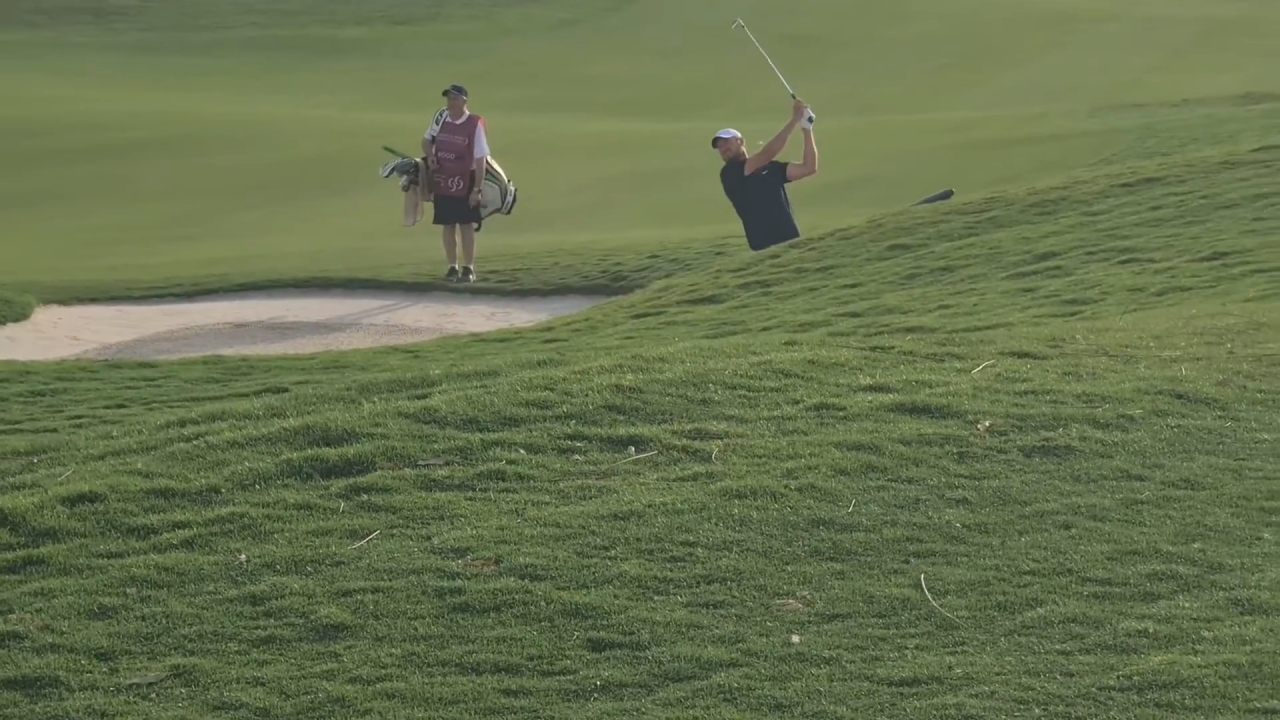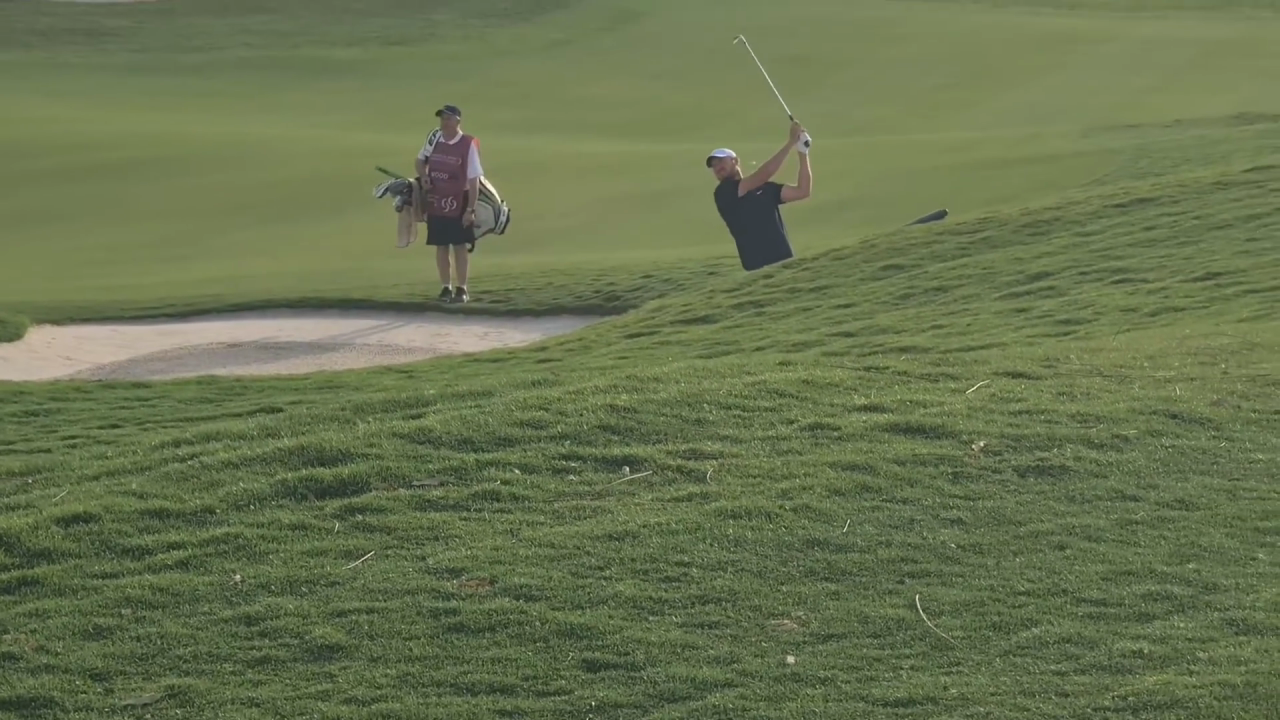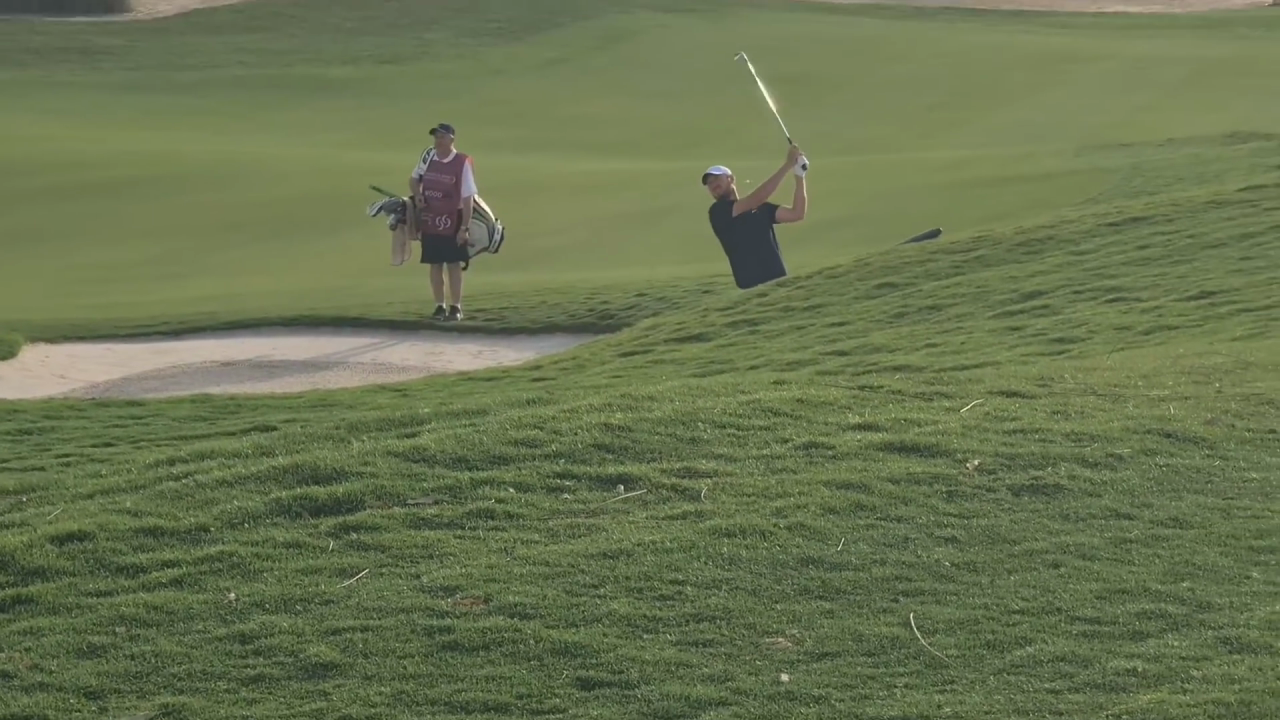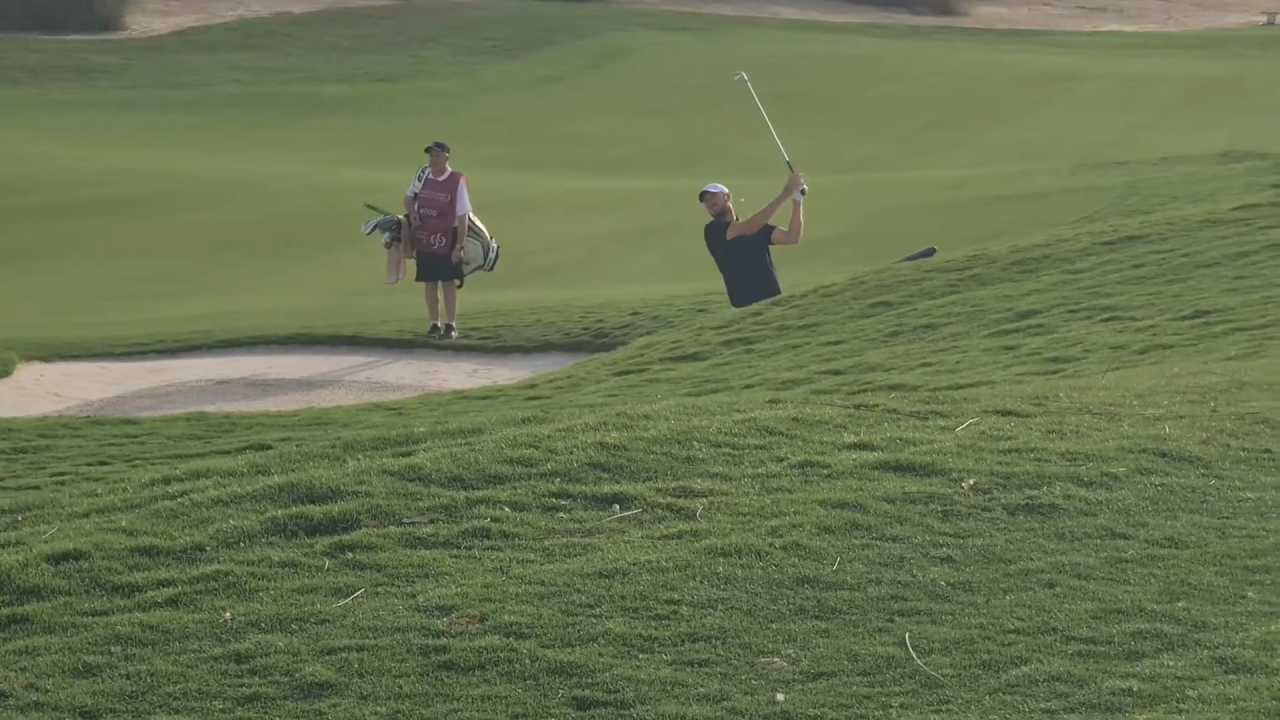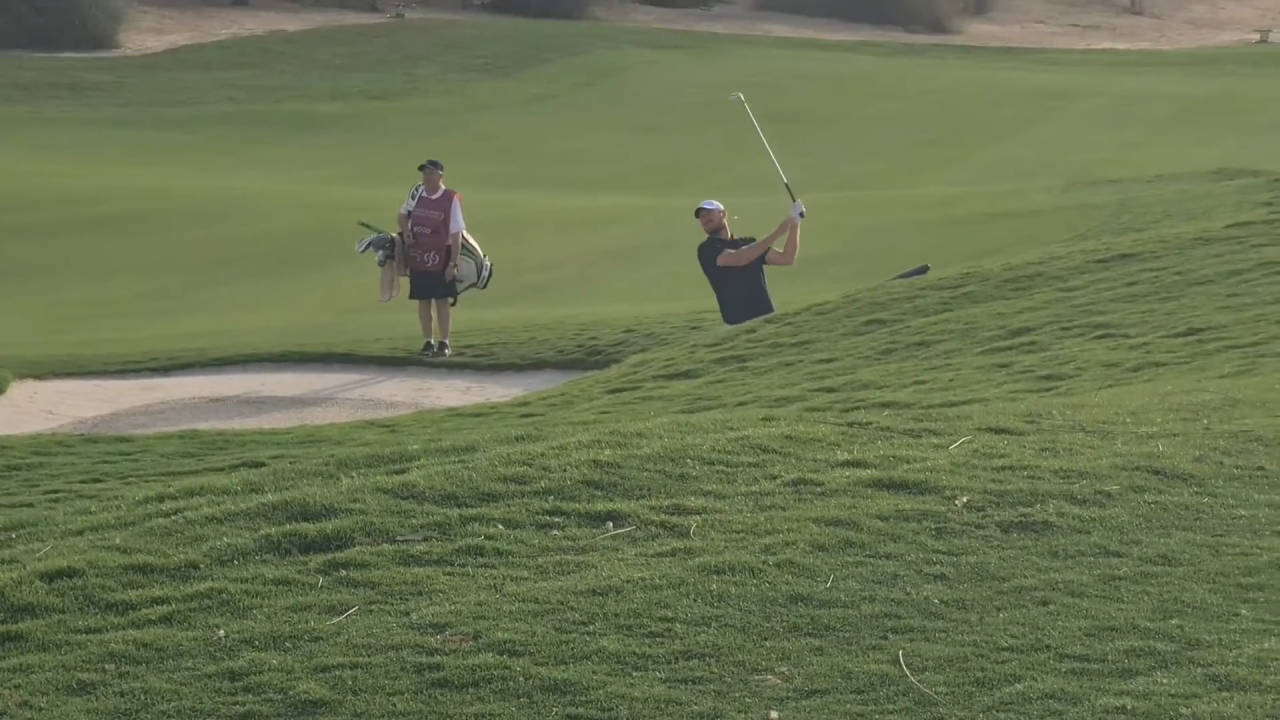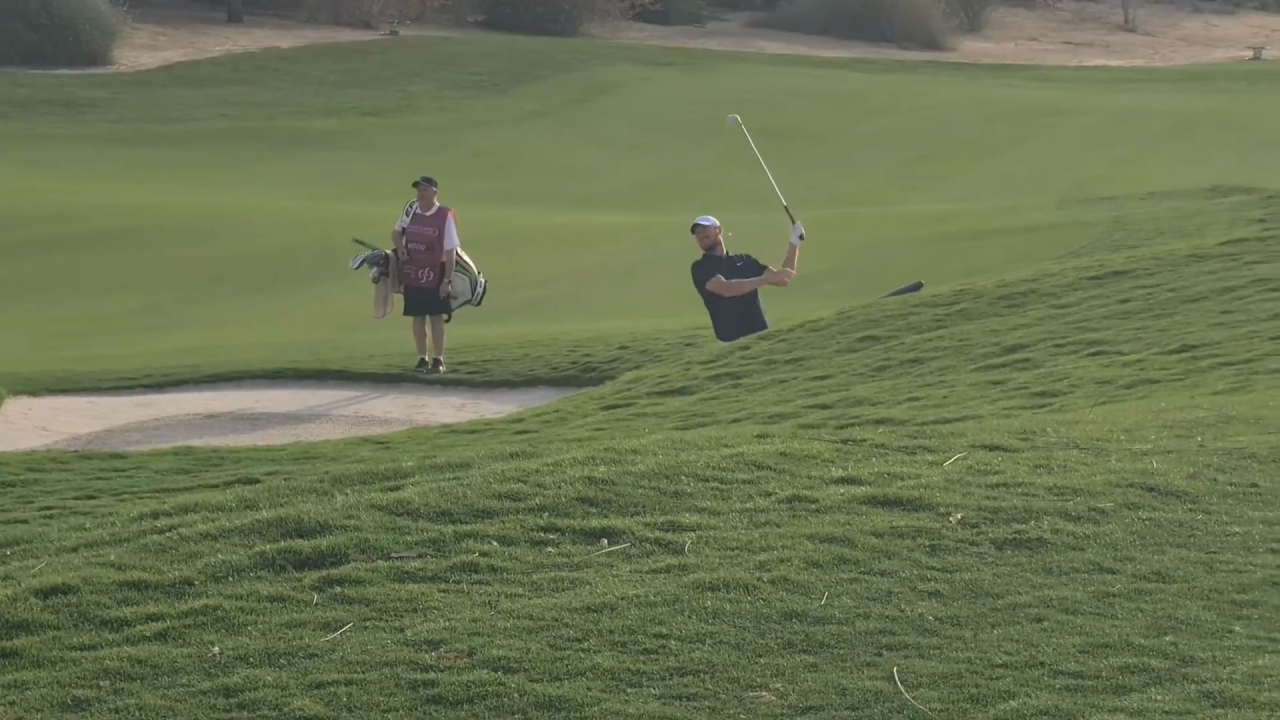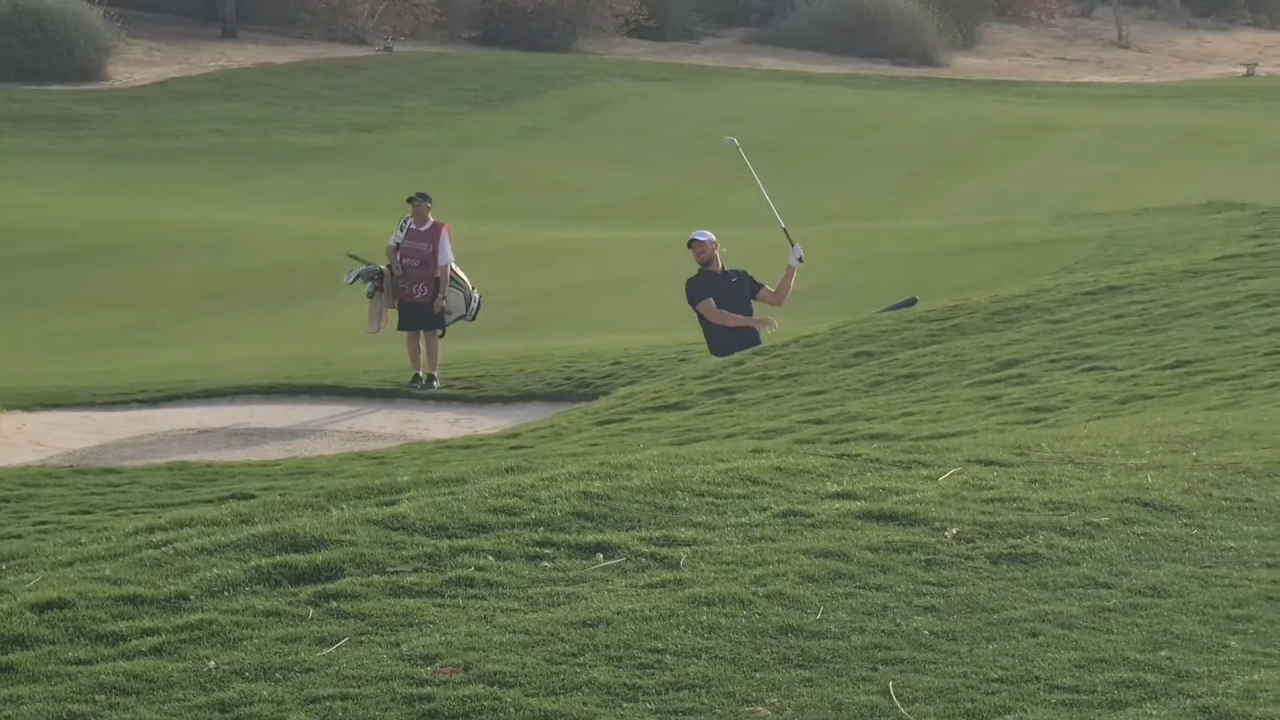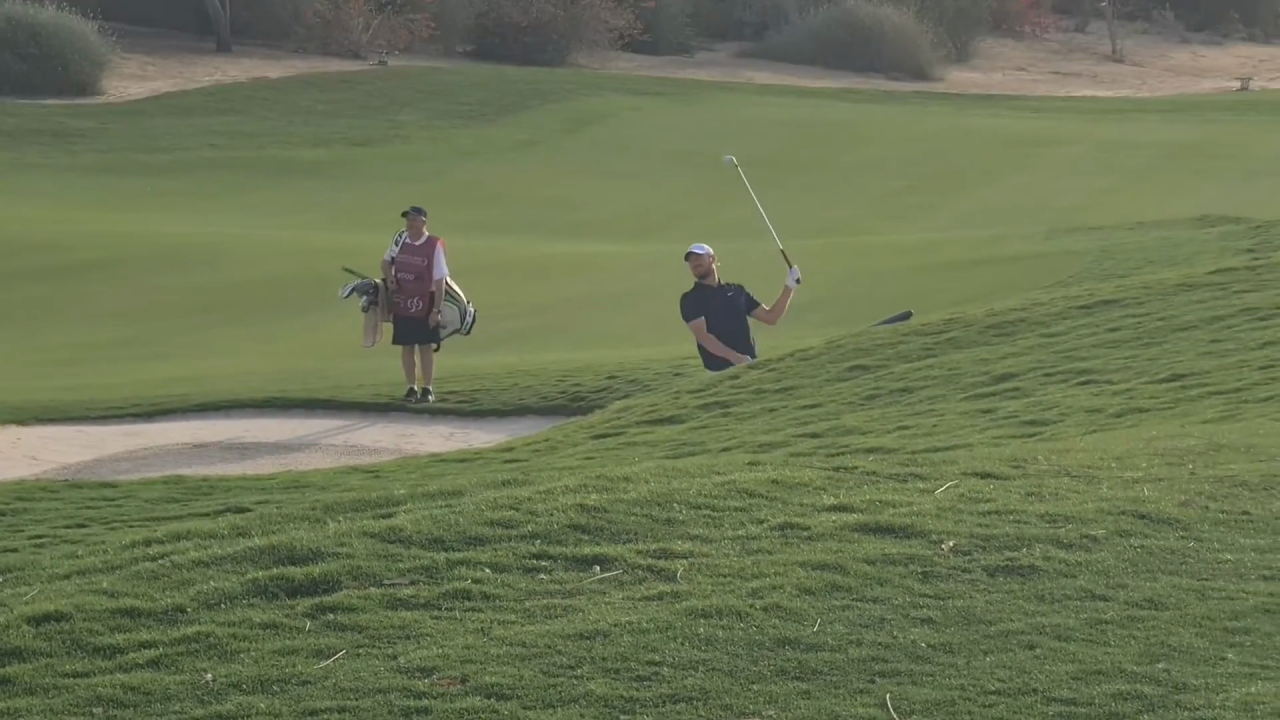
dt=0.1s
person 1, frame 1
left shoulder: (475, 124)
right shoulder: (441, 118)
left elbow: (480, 159)
right elbow: (427, 139)
left wrist: (477, 189)
right wrist: (429, 155)
left hip: (464, 182)
right hip: (442, 181)
left knee: (466, 226)
right knee: (447, 226)
left ankle: (468, 268)
right ankle: (453, 267)
person 1, frame 2
left shoulder: (469, 144)
right shoulder: (434, 138)
left elbow: (474, 179)
right elbow: (420, 160)
left wrist: (470, 209)
right wrist: (423, 176)
left hip: (457, 203)
right hip: (435, 202)
left knee: (460, 247)
right knee: (441, 246)
left ankle: (462, 289)
right ankle: (446, 287)
person 1, frame 3
left shoulder: (463, 162)
right shoulder: (428, 156)
left elbow: (467, 197)
right elbow: (414, 179)
left wrist: (464, 227)
right wrist: (417, 194)
left hip: (451, 221)
right hip: (429, 220)
left knee: (453, 265)
right knee: (435, 265)
left ankle: (456, 307)
right ankle: (440, 306)
person 1, frame 4
left shoulder: (458, 181)
right shoulder: (423, 174)
left elbow: (462, 215)
right elbow: (409, 197)
left wrist: (459, 245)
right wrist: (412, 213)
left hip: (446, 239)
right hip: (424, 238)
left knee: (448, 283)
right knee: (430, 283)
left ankle: (451, 325)
right ankle: (435, 324)
person 1, frame 5
left shoulder: (451, 199)
right shoulder: (417, 192)
left elbow: (456, 233)
right elbow: (403, 215)
left wrist: (453, 263)
right wrist: (405, 230)
left hip: (440, 257)
right hip: (417, 256)
left knee: (442, 301)
right knee: (423, 301)
left ankle: (444, 343)
right ankle: (428, 342)
person 1, frame 6
left shoulder: (445, 215)
right shoulder: (411, 209)
left elbow: (450, 250)
right elbow: (397, 231)
left wrist: (447, 280)
right wrist: (400, 247)
left hip: (434, 274)
right hip: (411, 273)
left knee: (436, 317)
right knee: (417, 317)
left ankle: (438, 360)
right ankle: (422, 358)
person 1, frame 7
left shoulder: (439, 231)
right shoulder: (405, 224)
left elbow: (444, 265)
right elbow: (391, 246)
left wrist: (441, 295)
right wrist: (394, 263)
left hip: (428, 289)
right hip: (406, 288)
left knee: (430, 333)
right knee: (411, 332)
left ankle: (432, 375)
right ankle: (416, 374)
person 1, frame 8
left shoulder: (434, 245)
right shoulder: (400, 238)
left elbow: (439, 279)
right elbow: (387, 261)
left wrist: (436, 309)
right wrist: (389, 277)
left hip: (423, 303)
right hip: (401, 302)
left knee: (425, 347)
right knee: (406, 346)
left ankle: (427, 389)
right ankle: (411, 388)
